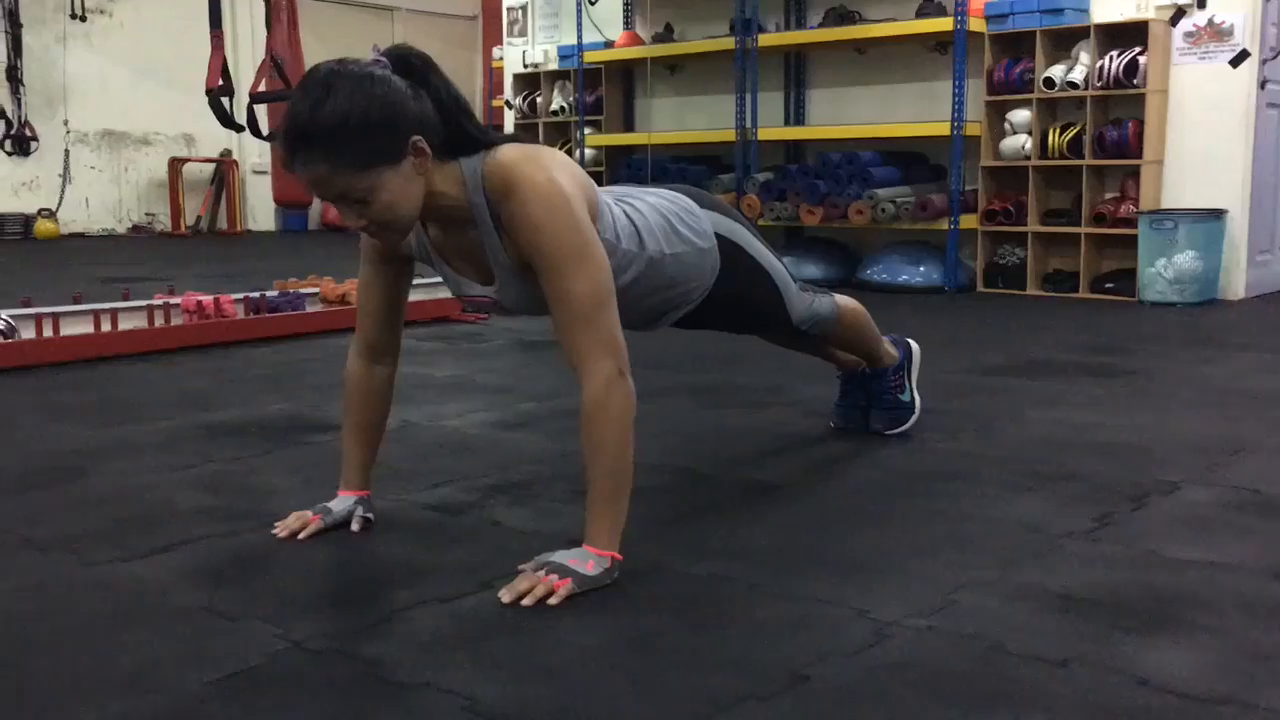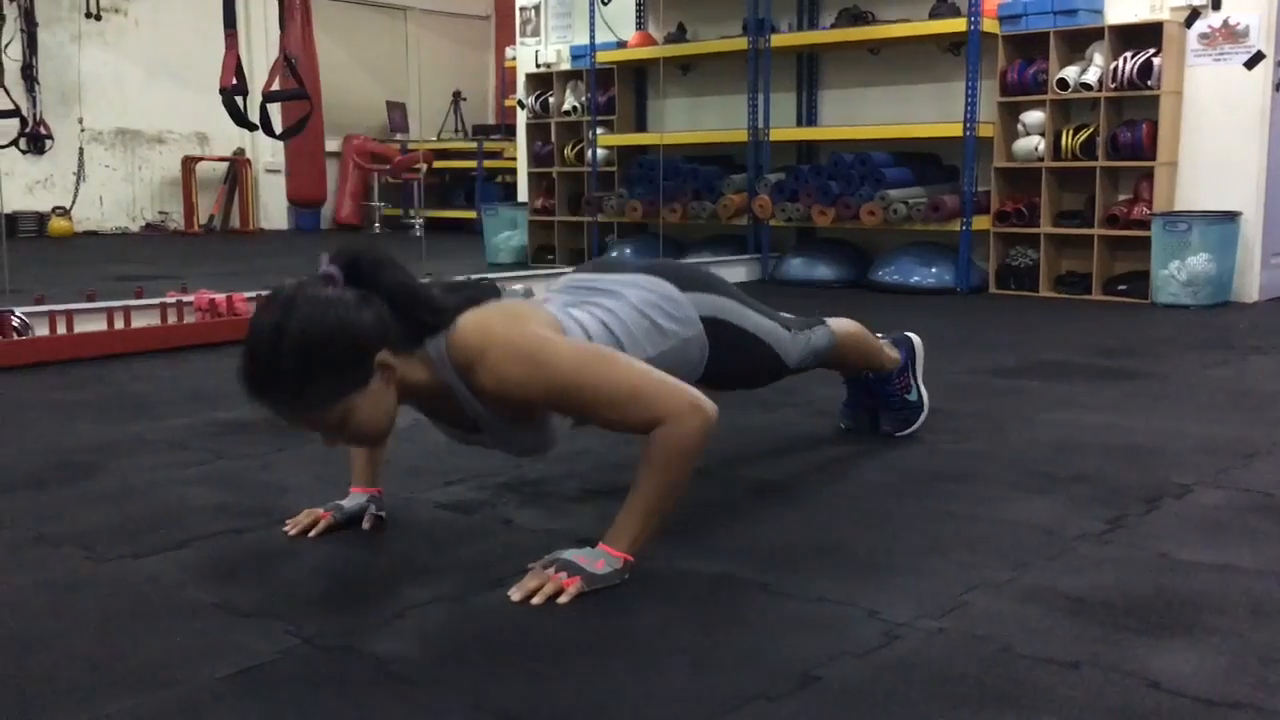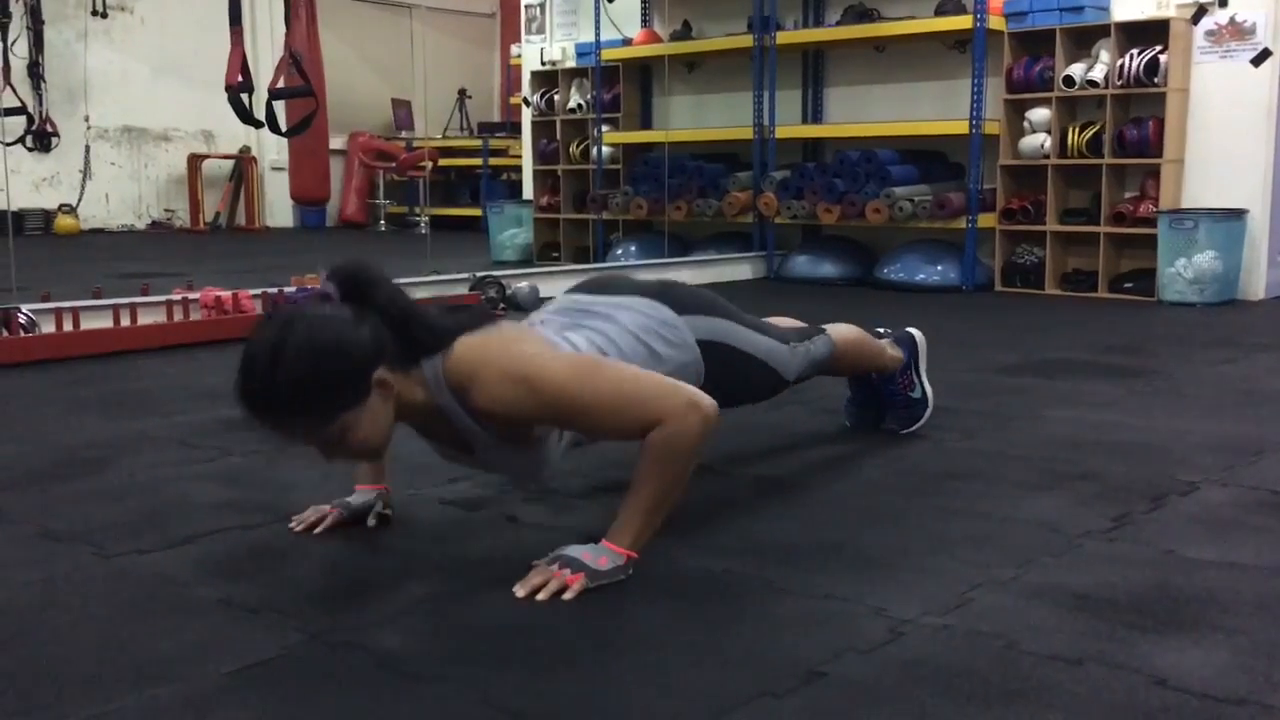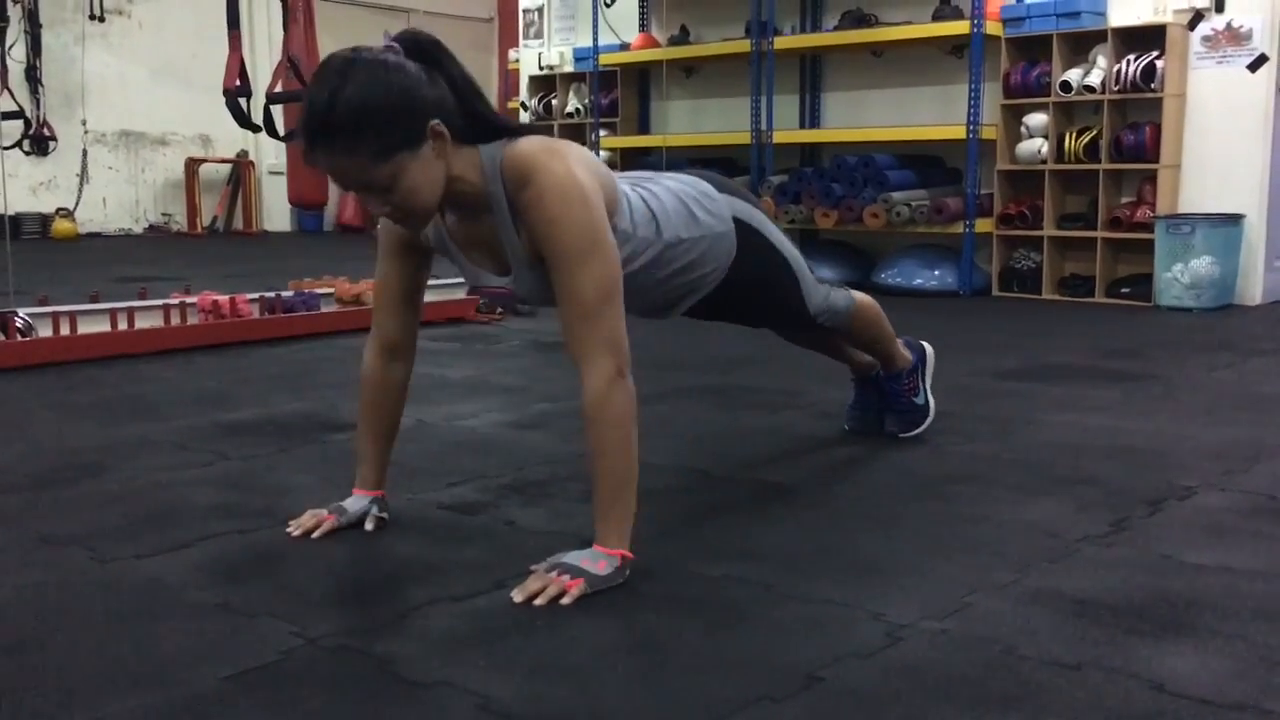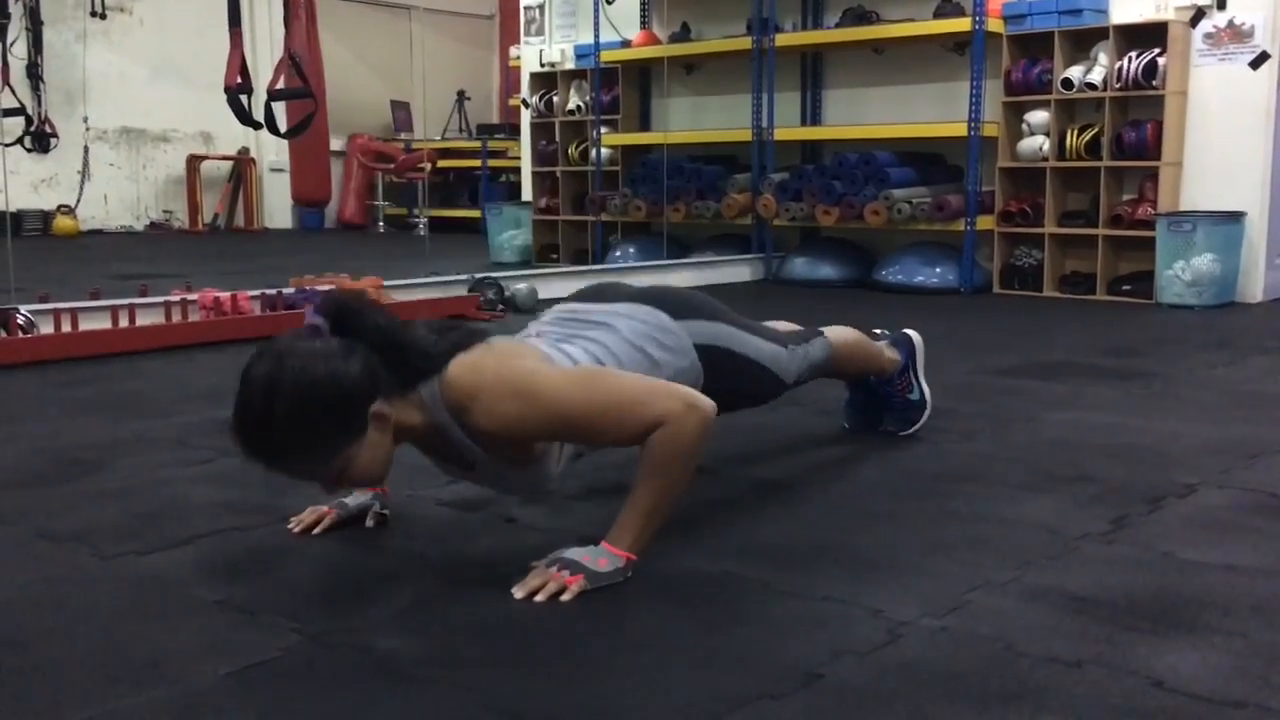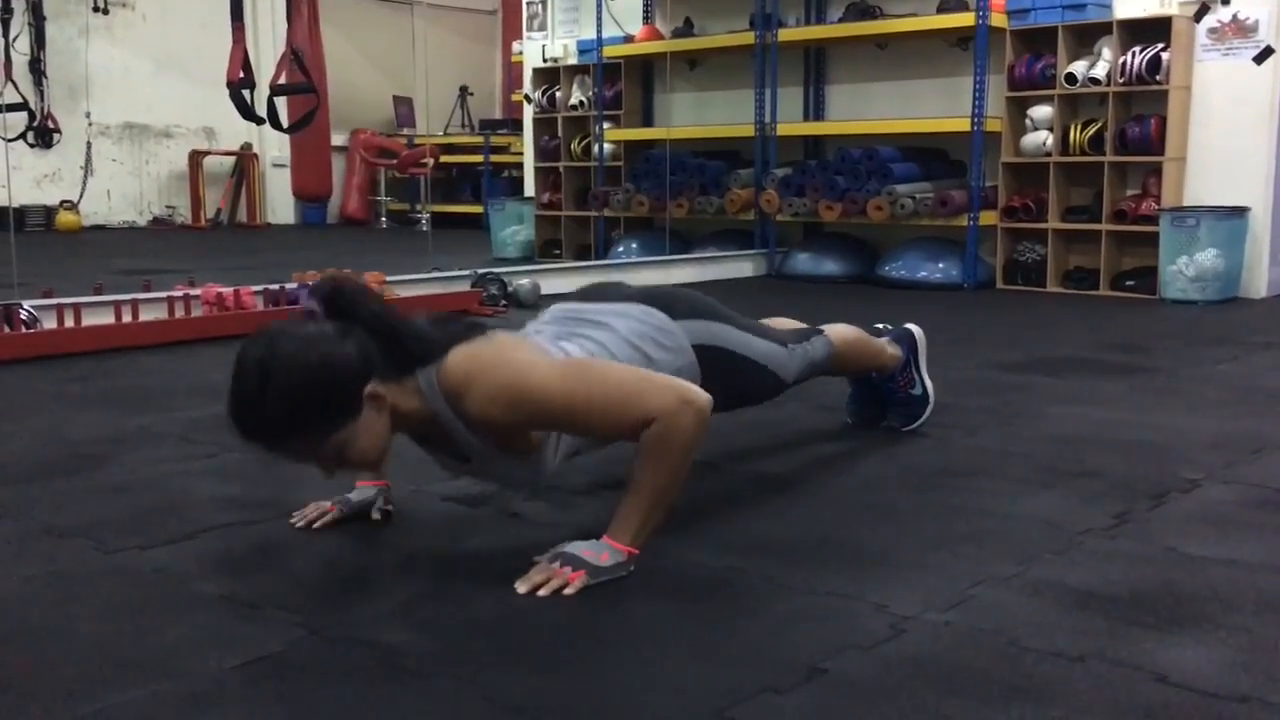
dt=0.5s
person 1, frame 1
left shoulder: (530, 189)
right shoulder: (394, 210)
left elbow: (605, 373)
right elbow: (372, 355)
left wrist: (599, 551)
right wrist: (351, 493)
left hip: (698, 246)
right hip: (643, 278)
left knee: (800, 316)
right knee: (781, 330)
left ankle: (889, 361)
right ankle: (854, 372)
person 1, frame 2
left shoulder: (498, 359)
right shoulder: (383, 342)
left elbow: (691, 414)
left wrist: (614, 551)
right wrist: (362, 489)
left hip: (676, 318)
right hip: (598, 299)
left knee: (796, 348)
right knee: (777, 339)
left ankle: (892, 358)
right ankle: (867, 387)
person 1, frame 3
left shoulder: (494, 377)
right shoulder: (382, 357)
left elbow: (691, 411)
left wrist: (617, 549)
right wrist: (369, 487)
left hip: (677, 338)
right hip: (595, 317)
left knee: (797, 359)
right knee: (777, 349)
left ankle: (893, 354)
right ankle: (876, 355)
person 1, frame 4
left shoulder: (547, 180)
right shoulder: (415, 198)
left elbow: (605, 370)
right elbow: (389, 349)
left wrist: (610, 551)
right wrist: (367, 492)
left hip: (716, 234)
right hip: (654, 262)
left knee: (816, 310)
right knee: (795, 329)
left ankle: (903, 363)
right ankle: (868, 372)
person 1, frame 5
left shoulder: (491, 395)
right shoulder: (376, 377)
left elbow: (690, 414)
left wrist: (615, 551)
right wrist: (363, 491)
left hip: (675, 345)
right hip: (593, 326)
left knee: (797, 363)
right knee: (771, 338)
left ankle: (890, 353)
right ankle: (874, 348)
person 1, frame 6
left shoulder: (485, 384)
right shoulder: (372, 368)
left elbow: (687, 405)
left wrist: (618, 543)
right wrist: (367, 485)
left hip: (672, 344)
right hip: (591, 327)
left knee: (796, 361)
right knee: (773, 347)
left ankle: (892, 350)
right ankle: (880, 343)
